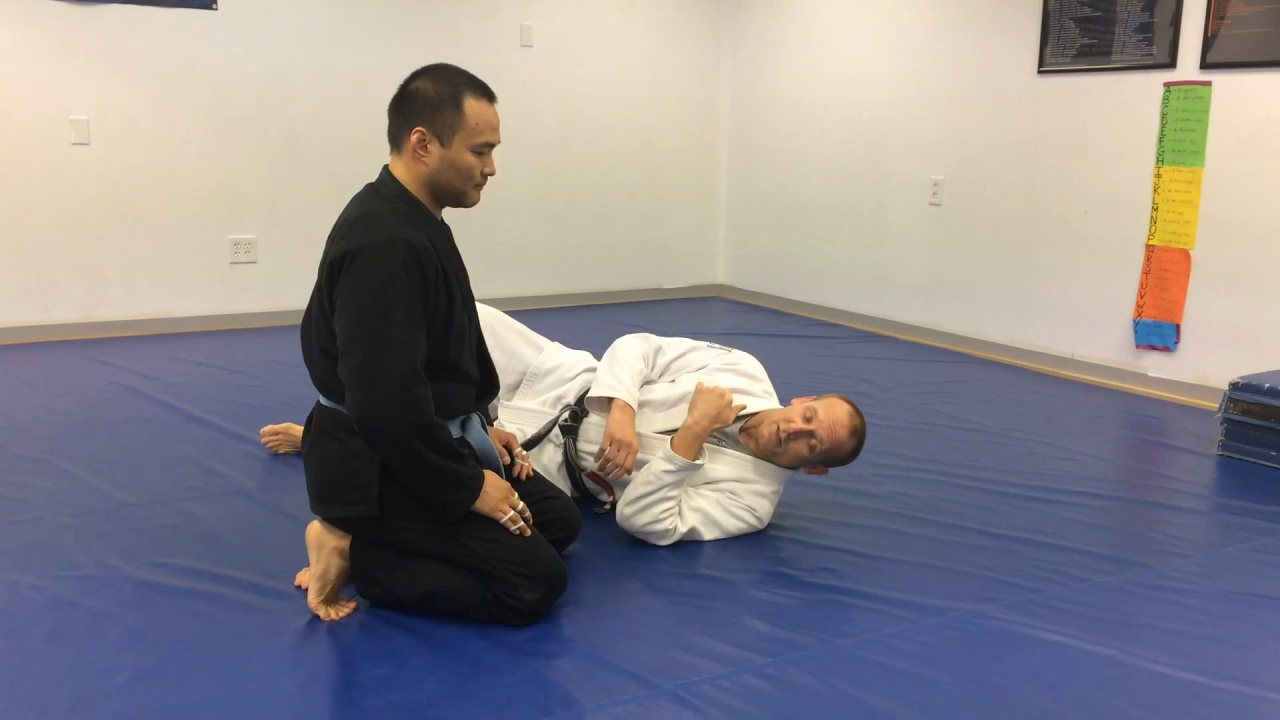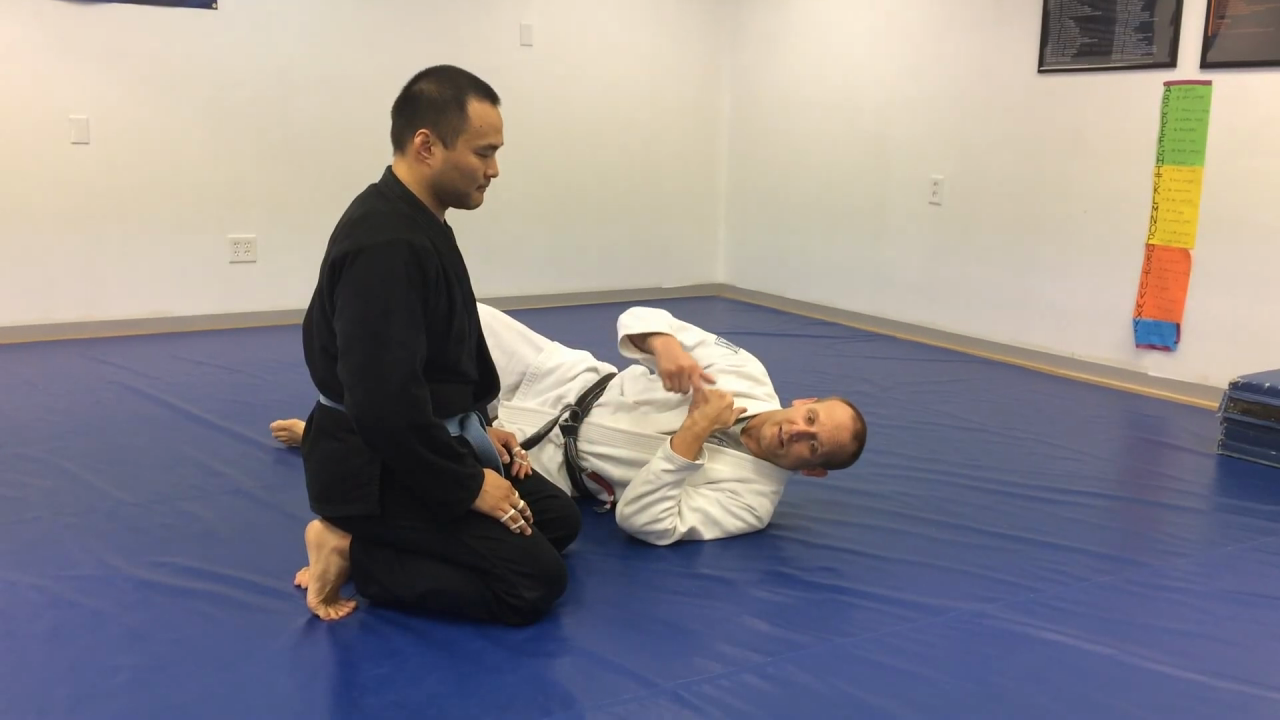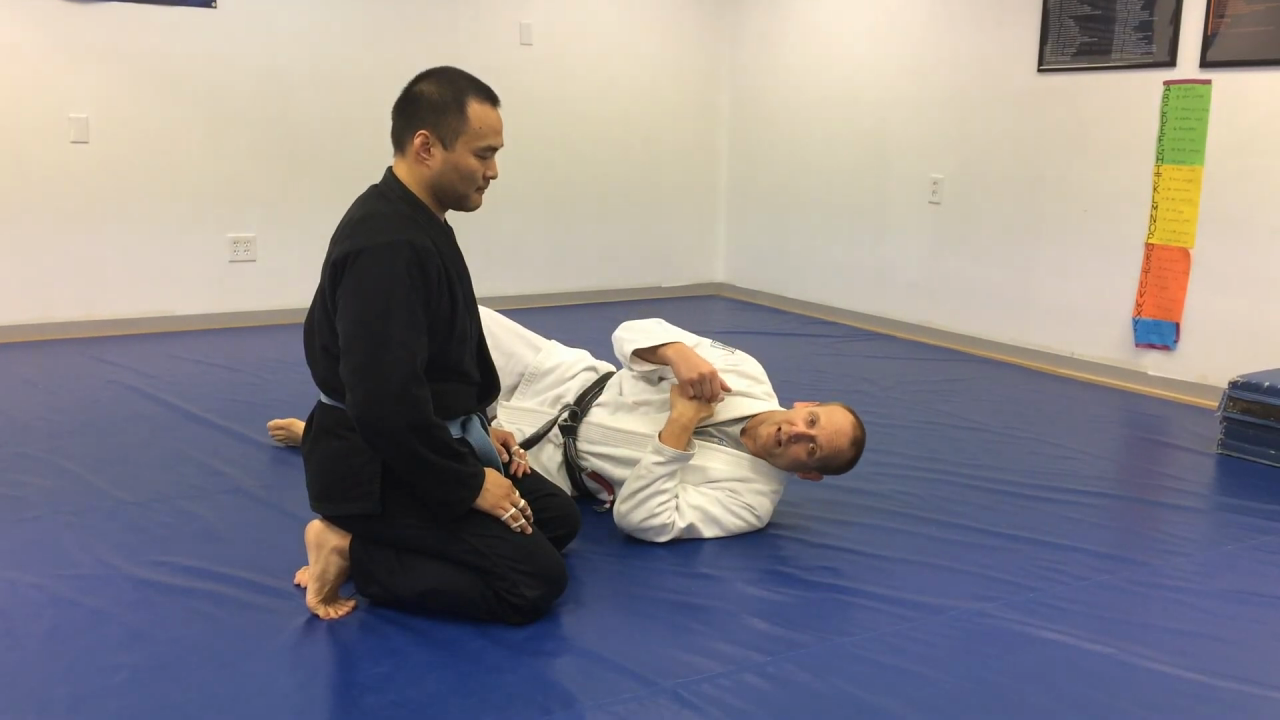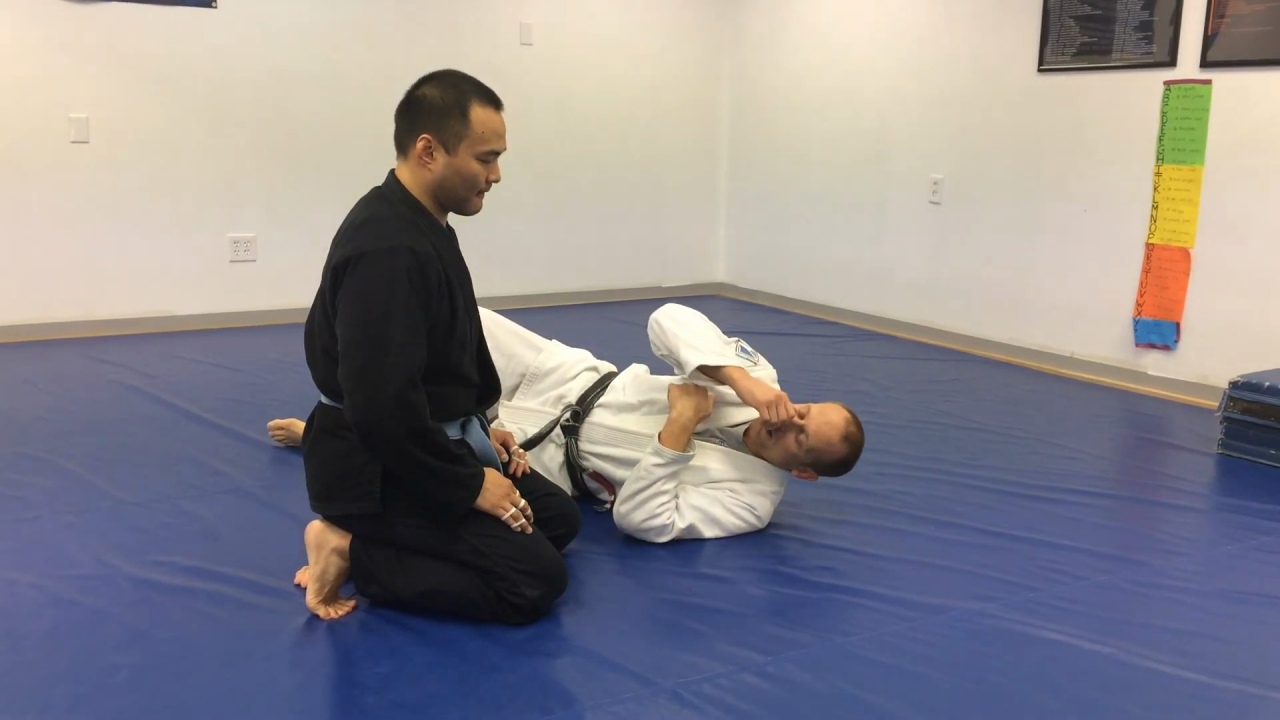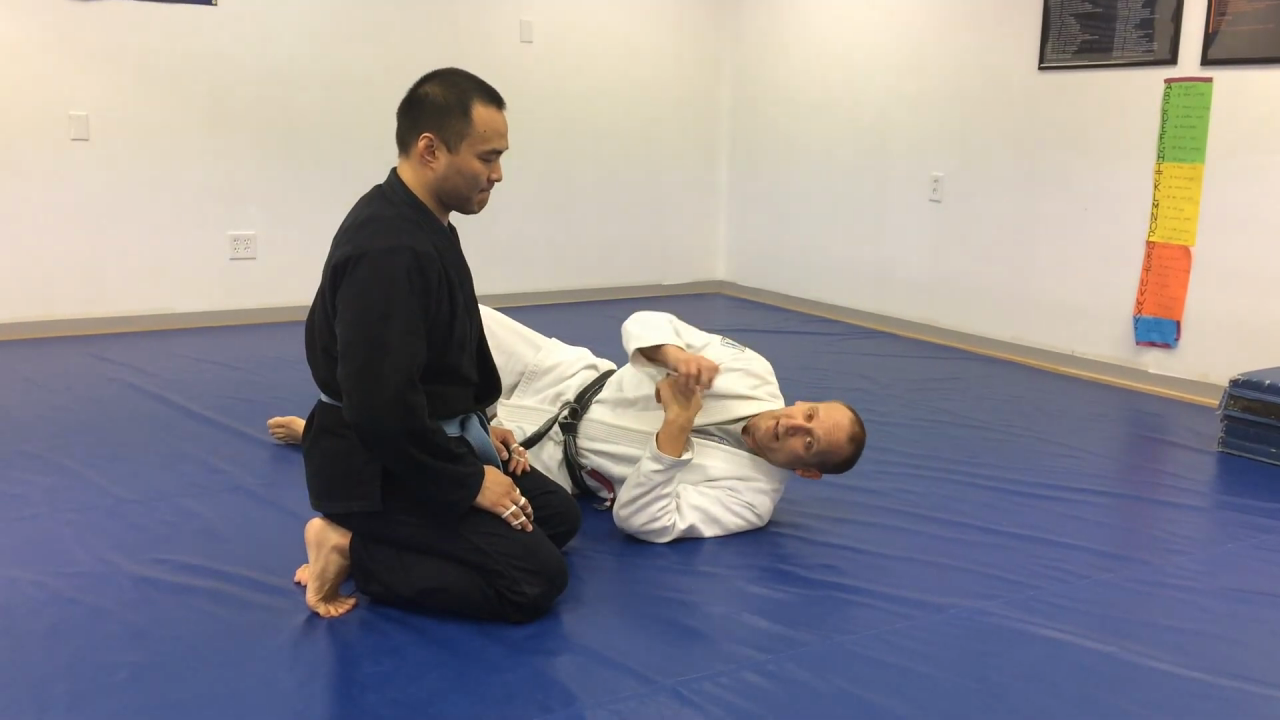
dt=0.7s
person 1, frame 1
left shoulder: (752, 498)
right shoulder: (746, 372)
left elbow: (642, 518)
right elbow: (638, 349)
left wrist: (695, 433)
right wrist: (621, 412)
left hip: (552, 462)
right hip: (571, 384)
person 1, frame 2
left shoulder: (752, 498)
right shoulder: (747, 374)
left elbow: (643, 520)
right elbow: (638, 320)
left wrist: (694, 434)
right wrist: (665, 345)
left hip: (552, 461)
right hip: (576, 382)
person 1, frame 3
left shoulder: (751, 498)
right shoulder: (746, 377)
left elbow: (641, 519)
right elbow: (630, 335)
left wrist: (681, 425)
right wrist: (678, 353)
left hip: (552, 458)
right hip: (577, 381)
person 1, frame 4
left shoulder: (751, 499)
right shoulder: (759, 375)
left elbow: (641, 519)
right elbow: (668, 321)
left wrist: (681, 426)
right wrist: (741, 380)
left hip: (555, 458)
right hip: (579, 378)
person 1, frame 5
left shoulder: (751, 496)
right shoulder: (755, 373)
left elbow: (642, 519)
right elbow: (643, 325)
left wrist: (677, 425)
right wrist: (676, 353)
left hip: (554, 455)
right hip: (577, 376)
person 2, frame 1
left shoulder: (414, 220)
right shoulder: (383, 245)
right elbow: (385, 403)
left wrist: (478, 429)
right wrist: (467, 486)
left hip: (423, 442)
right hip: (378, 466)
left knee: (557, 522)
right knee: (534, 582)
left ankle: (365, 541)
right ankle: (351, 552)
person 2, frame 2
left shoulder: (415, 222)
right shoulder: (385, 246)
right elbow: (384, 403)
left wrist: (476, 430)
right wrist: (467, 486)
left hip: (425, 442)
right hip: (377, 464)
left knee: (557, 521)
right knee: (534, 581)
left ankle: (372, 540)
right ankle: (352, 552)
person 2, frame 3
left shoulder: (417, 222)
right shoulder: (386, 245)
right elbow: (385, 403)
left wrist: (476, 431)
right wrist: (468, 484)
left hip: (424, 442)
right hip: (377, 463)
left knee: (557, 519)
right knee: (534, 580)
left ankle: (369, 539)
right ankle: (352, 552)
person 2, frame 4
left shoulder: (419, 224)
right shoulder: (386, 251)
right elbow: (381, 407)
left wrist: (476, 433)
right wrist: (467, 483)
left hip: (427, 444)
right hip: (377, 465)
left knee: (557, 518)
right knee: (534, 580)
left ankle: (376, 540)
right ankle: (353, 551)
person 2, frame 5
left shoulder: (423, 222)
right shoulder: (386, 249)
right elbow: (380, 407)
left wrist: (477, 430)
right wrist: (468, 481)
left hip: (429, 440)
right hip: (377, 462)
left knee: (557, 516)
right knee: (534, 578)
left ankle: (369, 536)
right ankle: (353, 550)
